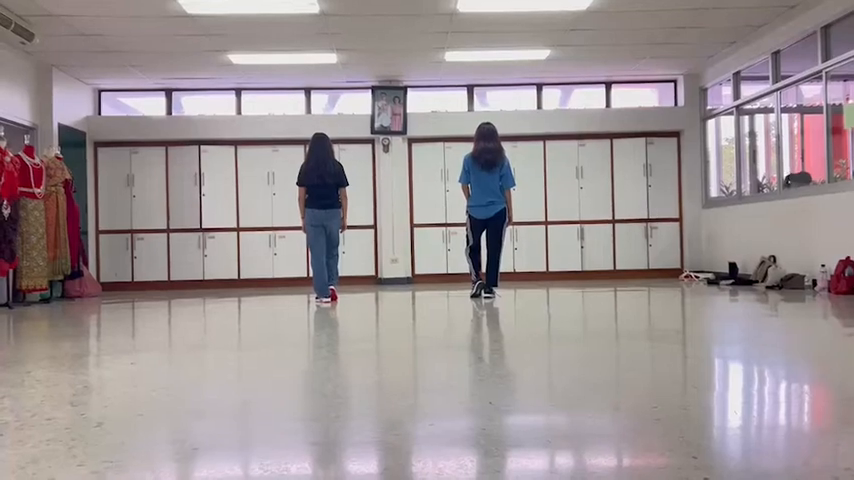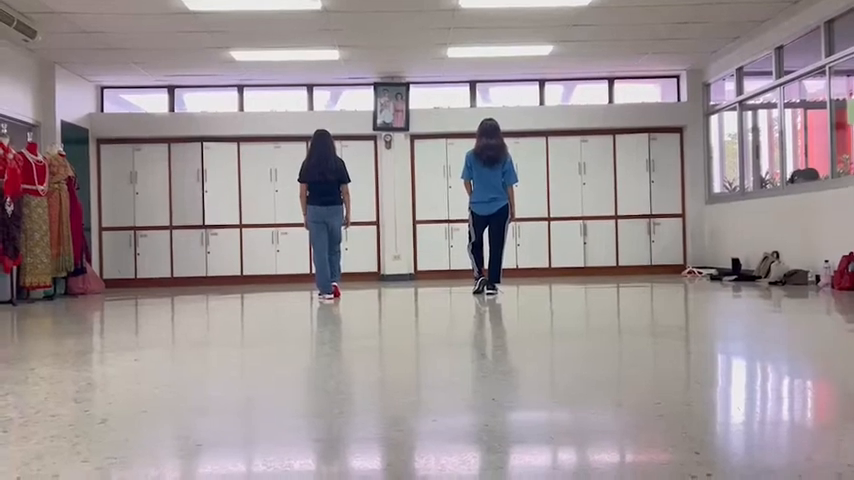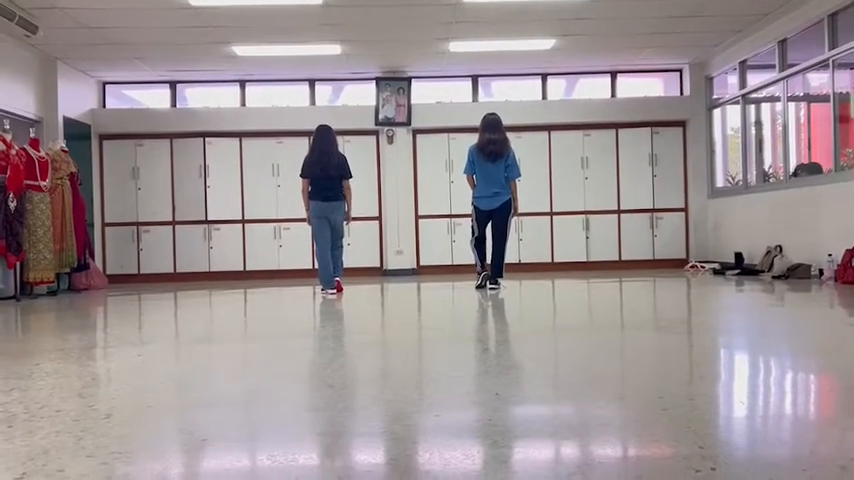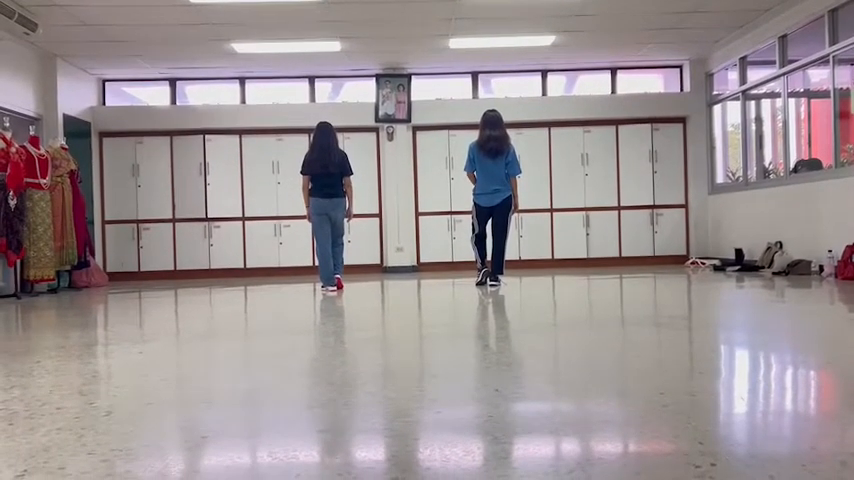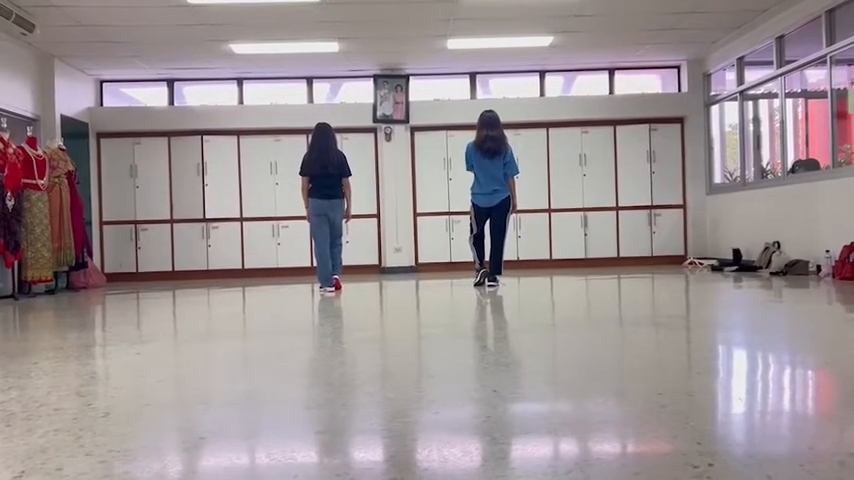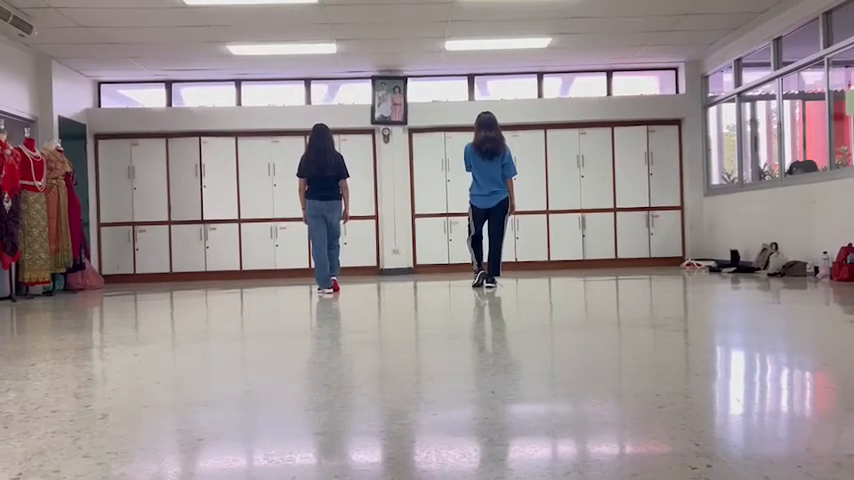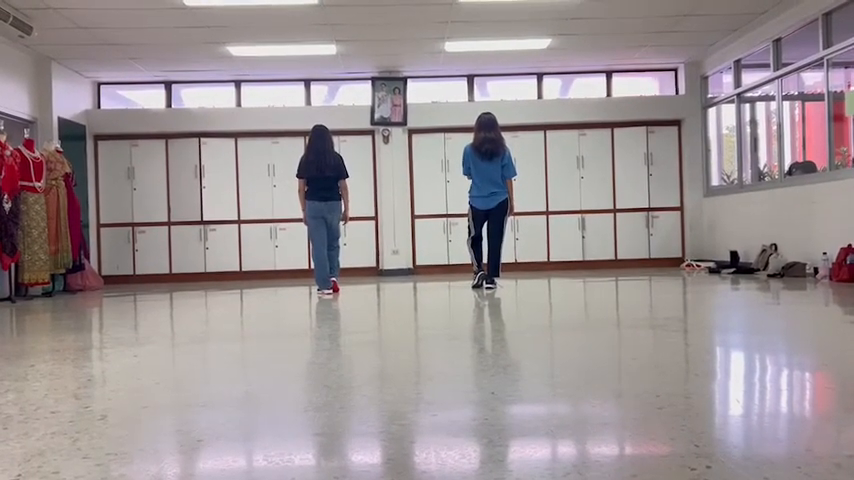
dt=0.7s
person 1, frame 1
left shoulder: (469, 159)
right shoulder: (502, 160)
left elbow: (464, 186)
right elbow: (507, 189)
right wrist: (510, 211)
left hip: (475, 211)
right hip: (498, 211)
left knee: (473, 247)
right knee: (494, 251)
left ankle: (477, 280)
right ankle: (489, 287)
person 1, frame 2
left shoulder: (471, 156)
right shoulder: (504, 156)
left elbow: (466, 182)
right elbow: (509, 185)
right wrist: (512, 207)
left hip: (478, 208)
right hip: (500, 207)
left knee: (475, 243)
right knee: (496, 247)
left ankle: (479, 276)
right ankle: (492, 283)
person 1, frame 3
left shoulder: (474, 150)
right shoulder: (506, 151)
left elbow: (469, 177)
right elbow: (512, 179)
right wrist: (515, 201)
left hip: (481, 202)
right hip: (503, 202)
left knee: (478, 238)
right knee: (499, 241)
left ankle: (482, 270)
right ankle: (494, 278)
person 1, frame 4
left shoulder: (475, 147)
right shoulder: (507, 148)
left elbow: (470, 173)
right elbow: (512, 176)
right wrist: (515, 198)
left hip: (481, 199)
right hip: (503, 199)
left knee: (478, 235)
right knee: (499, 238)
left ankle: (482, 267)
right ankle: (495, 275)
person 1, frame 5
left shoulder: (472, 148)
right shoulder: (505, 148)
right elbow: (510, 176)
right wrist: (514, 199)
left hip: (480, 200)
right hip: (502, 199)
left knee: (476, 235)
right knee: (497, 238)
left ankle: (481, 268)
right ankle: (492, 275)
person 1, frame 6
left shoulder: (470, 149)
right shoulder: (503, 150)
right elbow: (508, 177)
right wrist: (512, 200)
left hip: (478, 201)
right hip: (500, 201)
left knee: (474, 237)
right knee: (496, 239)
left ankle: (479, 270)
right ankle: (491, 277)
person 1, frame 7
left shoulder: (469, 150)
right shoulder: (502, 151)
right elbow: (508, 178)
right wrist: (511, 201)
left hip: (477, 202)
right hip: (499, 201)
left knee: (474, 238)
right knee: (495, 240)
left ankle: (479, 271)
right ankle: (490, 278)
person 2, frame 1
left shoulder: (306, 168)
right shoulder: (336, 167)
left elbow: (301, 196)
right elbow: (343, 195)
left wrist: (303, 218)
right wrist: (344, 217)
left hip: (313, 214)
right hip: (333, 213)
left knee: (317, 254)
right knee: (332, 252)
left ankle: (323, 293)
right ankle: (332, 284)
person 2, frame 2
left shoulder: (307, 165)
right shoulder: (338, 163)
left elbow: (303, 193)
right elbow: (345, 192)
left wrist: (305, 214)
right wrist: (348, 213)
left hip: (315, 210)
right hip: (335, 210)
left knee: (320, 250)
right knee: (334, 248)
left ankle: (326, 290)
right ankle: (334, 281)
person 2, frame 3
left shoulder: (310, 160)
right shoulder: (340, 159)
left elbow: (305, 189)
right elbow: (347, 187)
left wrist: (307, 210)
right wrist: (349, 209)
left hip: (317, 206)
right hip: (337, 205)
left knee: (322, 246)
right knee: (337, 243)
left ankle: (329, 284)
right ankle: (337, 276)
person 2, frame 4
left shoulder: (310, 157)
right shoulder: (341, 156)
left elbow: (305, 185)
right elbow: (347, 184)
left wrist: (307, 207)
right wrist: (350, 206)
left hip: (318, 202)
right hip: (337, 202)
left knee: (323, 243)
right knee: (337, 240)
left ankle: (329, 282)
right ankle: (337, 274)
person 2, frame 5
left shoulder: (309, 158)
right shoulder: (339, 156)
left elbow: (305, 186)
right elbow: (346, 184)
left wrist: (307, 208)
right wrist: (349, 207)
left hip: (316, 203)
right hip: (336, 203)
left knee: (321, 243)
right knee: (336, 241)
left ankle: (327, 282)
right ankle: (335, 274)
person 2, frame 6
left shoulder: (306, 159)
right shoulder: (337, 158)
left elbow: (302, 187)
right elbow: (344, 186)
left wrist: (304, 209)
right wrist: (346, 208)
left hip: (314, 204)
right hip: (333, 204)
left knee: (319, 245)
right knee: (333, 243)
left ankle: (325, 284)
right ankle: (333, 276)
person 2, frame 7
left shoulder: (305, 160)
right shoulder: (336, 159)
left elbow: (301, 188)
right elbow: (343, 186)
left wrist: (304, 210)
right wrist: (346, 209)
left hip: (313, 205)
right hip: (333, 204)
left knee: (319, 245)
right knee: (333, 243)
left ankle: (325, 285)
right ankle: (333, 277)
